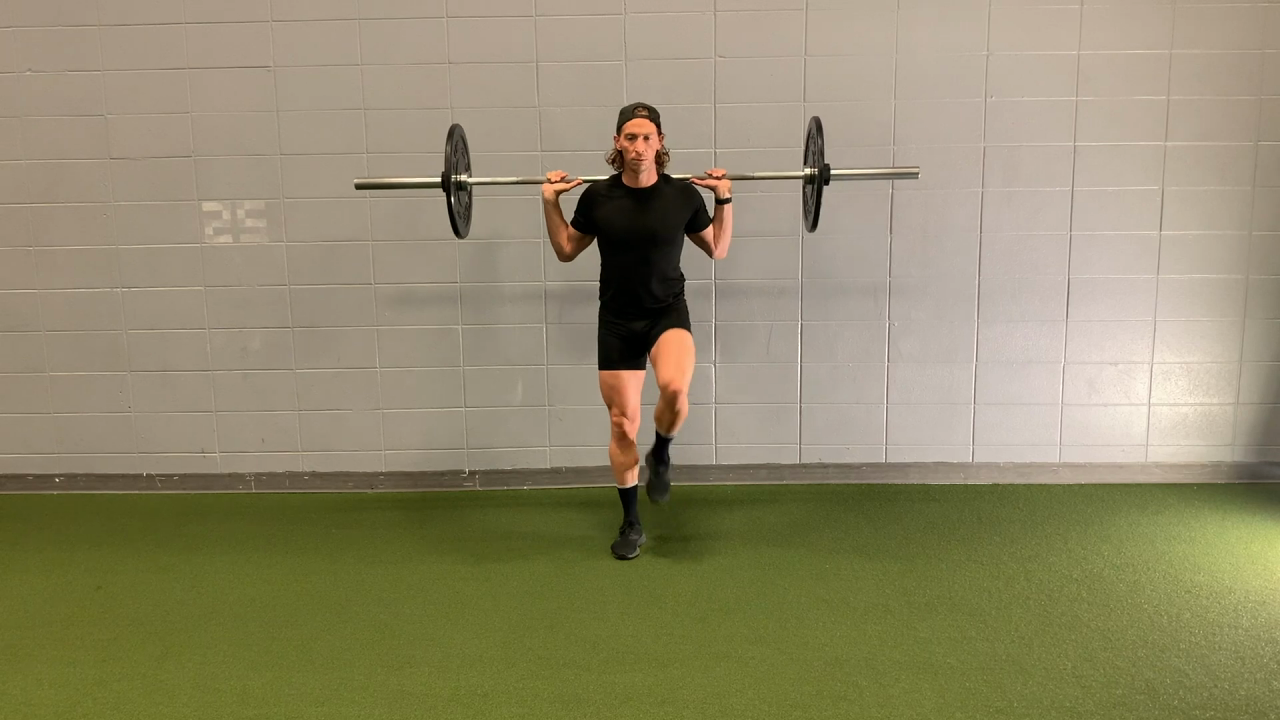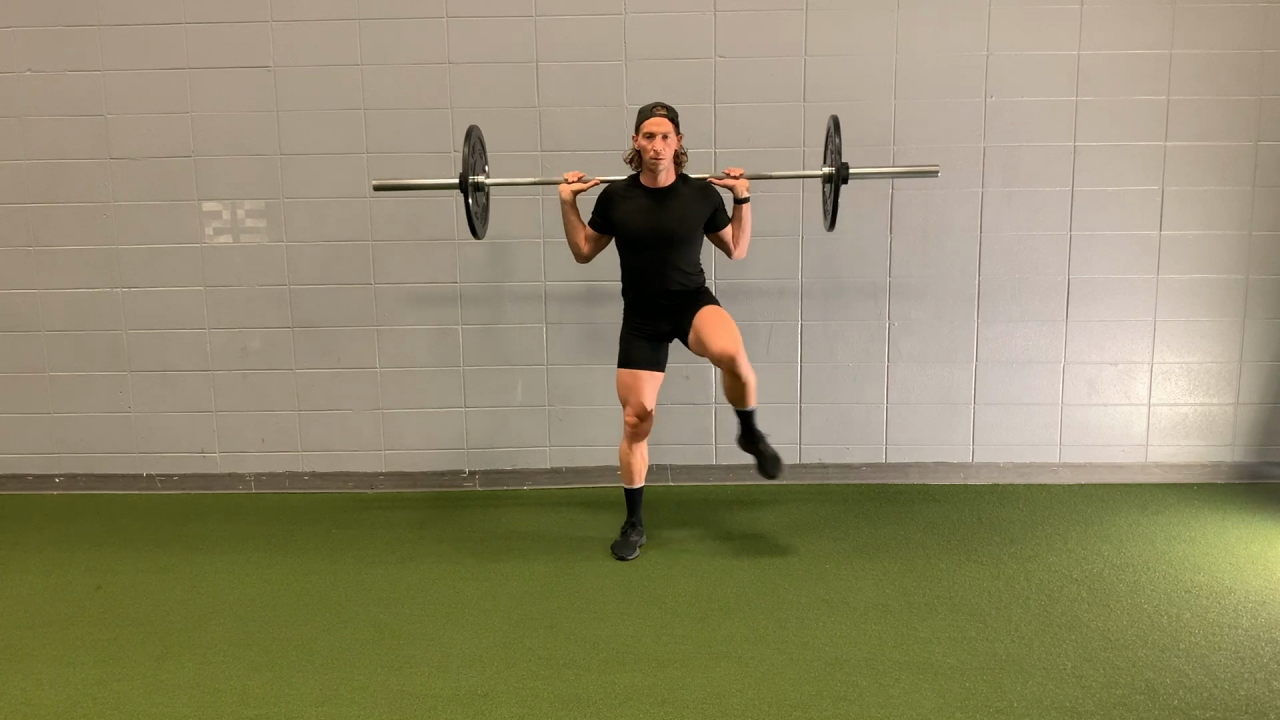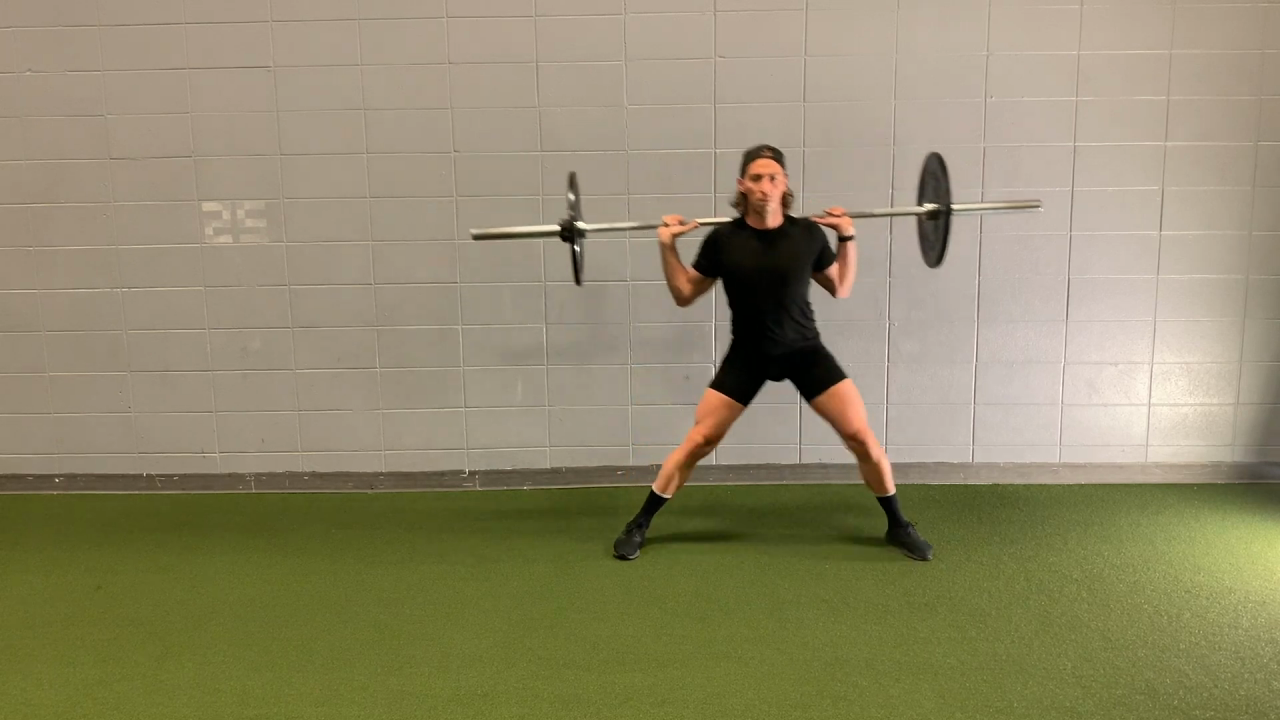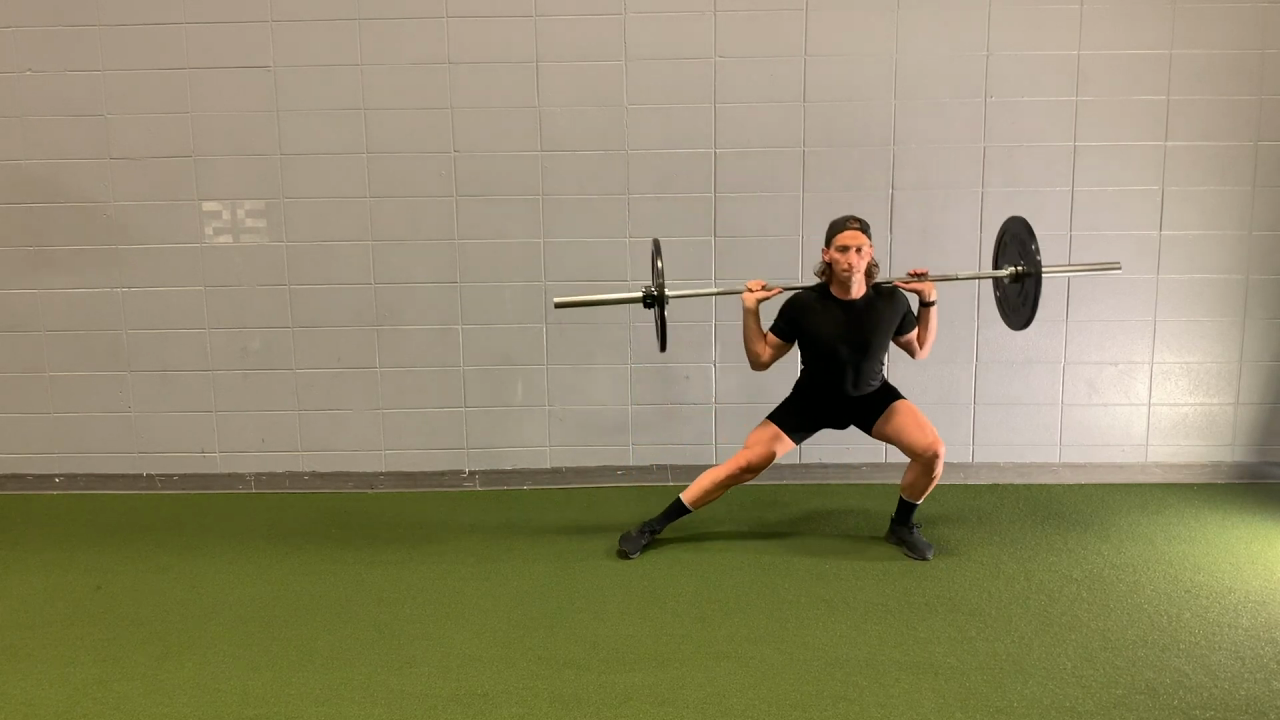
dt=0.5s
person 1, frame 1
left shoulder: (683, 195)
right shoulder: (597, 196)
left elbow: (717, 249)
right elbow: (566, 251)
left wrist: (724, 199)
right wrist: (550, 202)
left hip: (667, 312)
right hip: (617, 321)
left knee: (674, 387)
right knee: (622, 422)
left ankle: (659, 454)
right ankle: (631, 522)
person 1, frame 2
left shoulder: (700, 194)
right shoulder: (615, 197)
left elbow: (736, 250)
right elbow: (584, 251)
left wrist: (741, 199)
right wrist: (566, 202)
left hip: (692, 301)
right hip: (641, 317)
left knee: (731, 353)
right knee: (636, 419)
left ankle: (751, 434)
right ankle: (633, 523)
person 1, frame 3
left shoulder: (808, 234)
right shoulder: (724, 239)
left elbow: (840, 289)
right elbow: (684, 295)
left wrist: (847, 238)
right wrist: (667, 246)
left hip: (803, 351)
right hip: (746, 354)
left knee: (861, 436)
right knee: (699, 441)
left ankle: (898, 525)
right ankle: (639, 524)
person 1, frame 4
left shoulder: (891, 301)
right shoulder: (804, 305)
left elbow: (919, 350)
right elbow: (760, 359)
left wrist: (928, 302)
right wrist: (750, 310)
left hip: (871, 396)
right hip: (811, 401)
left knee: (931, 450)
right knee: (743, 464)
left ankle: (902, 526)
right ankle: (652, 526)
